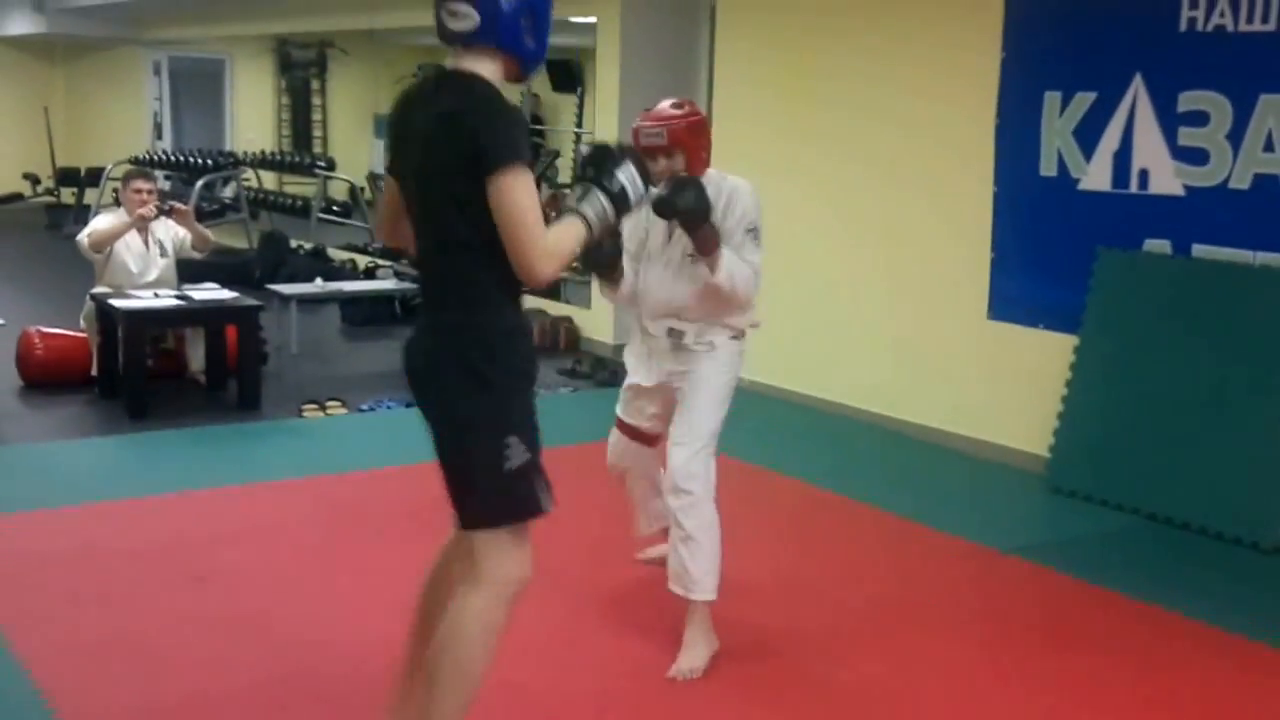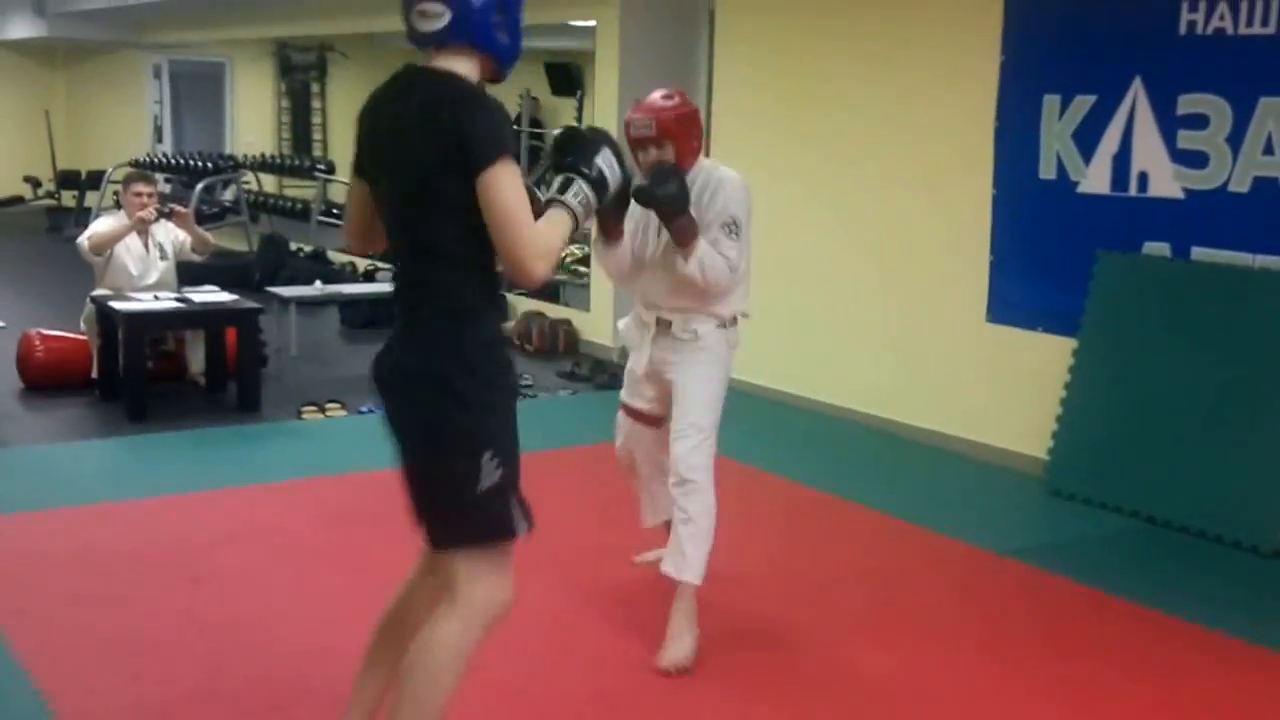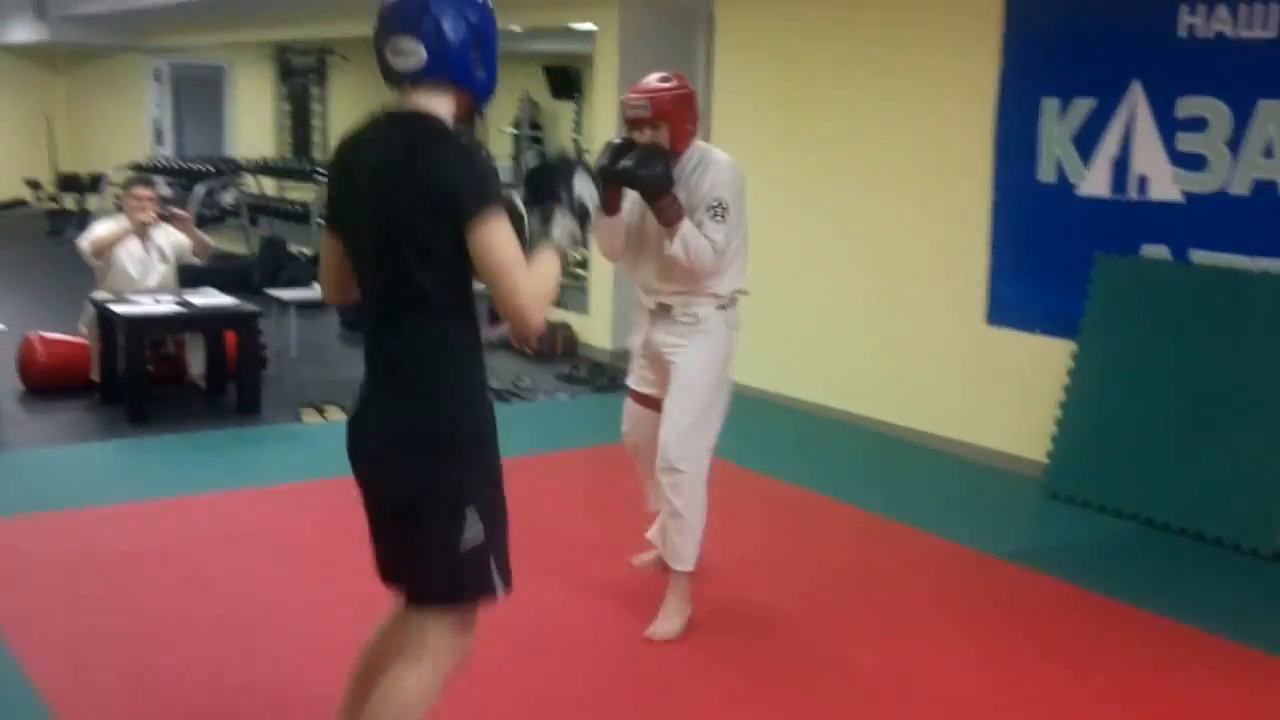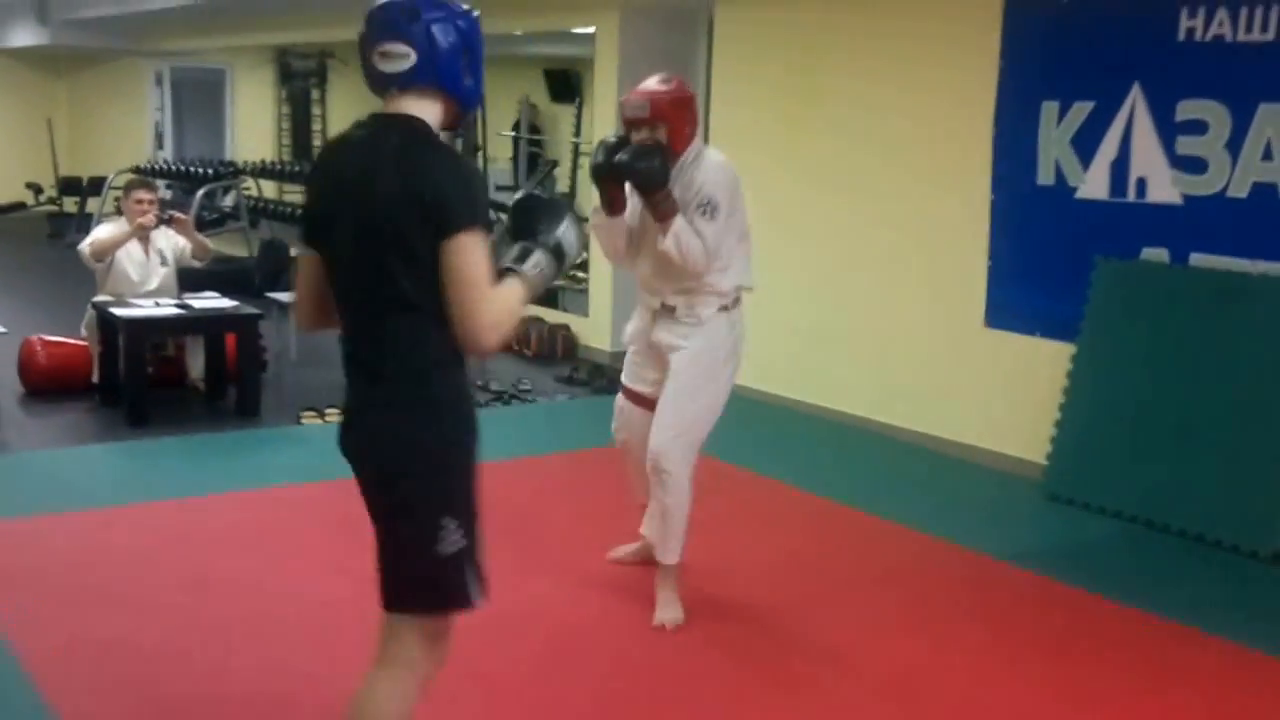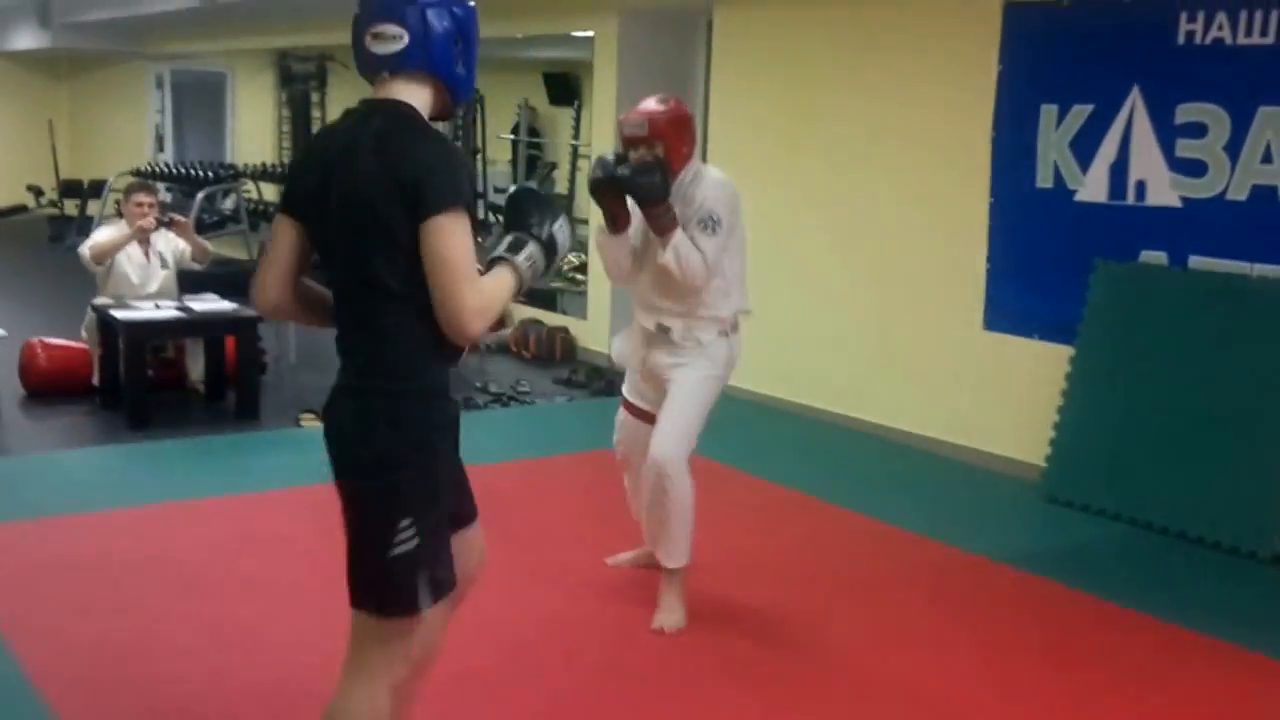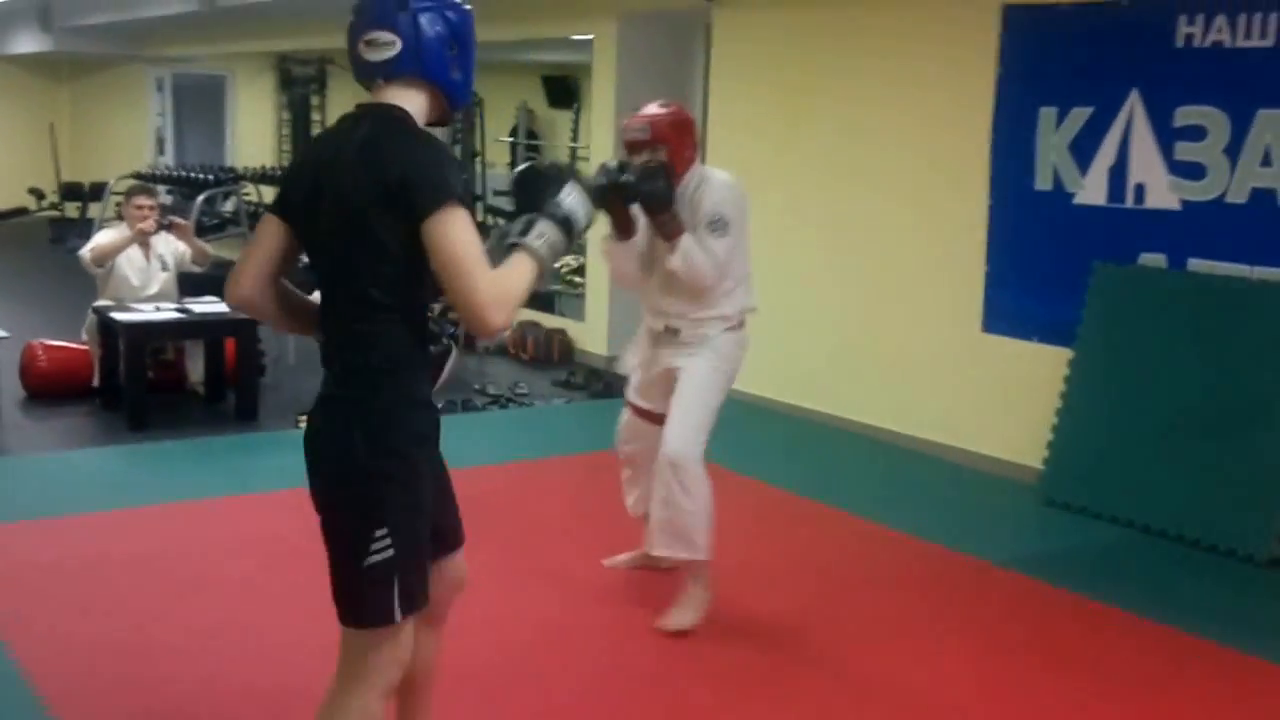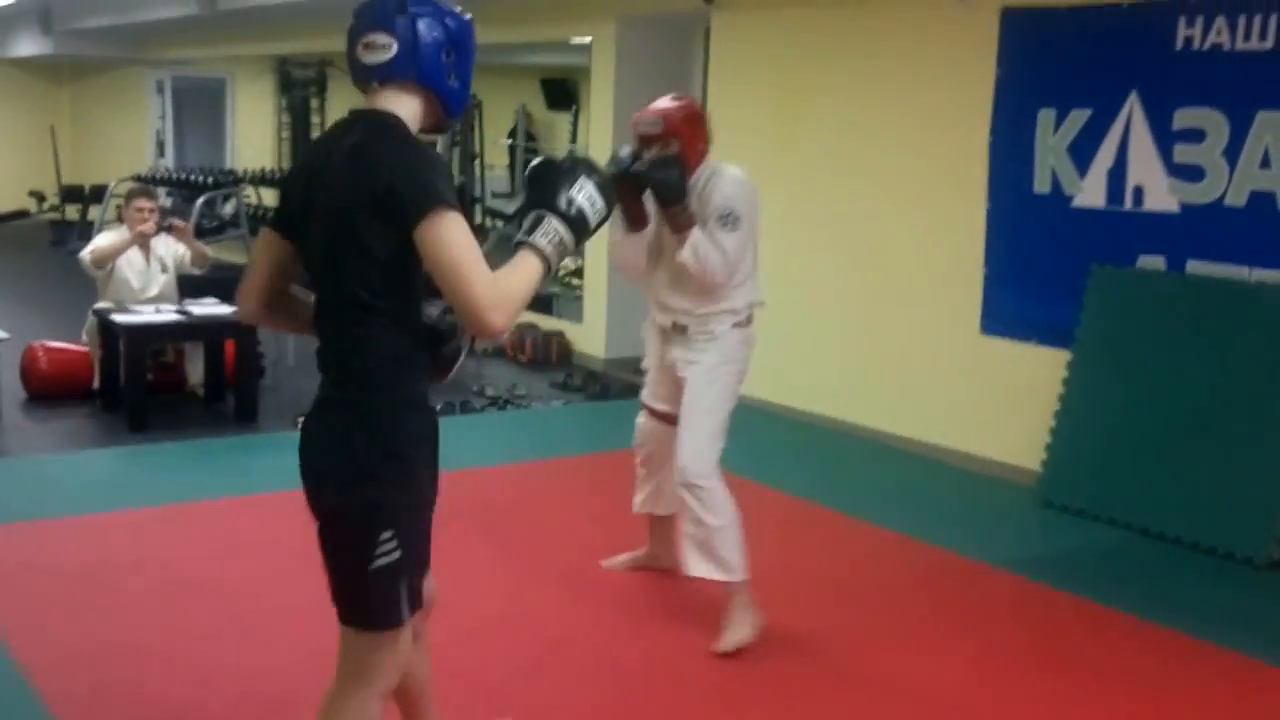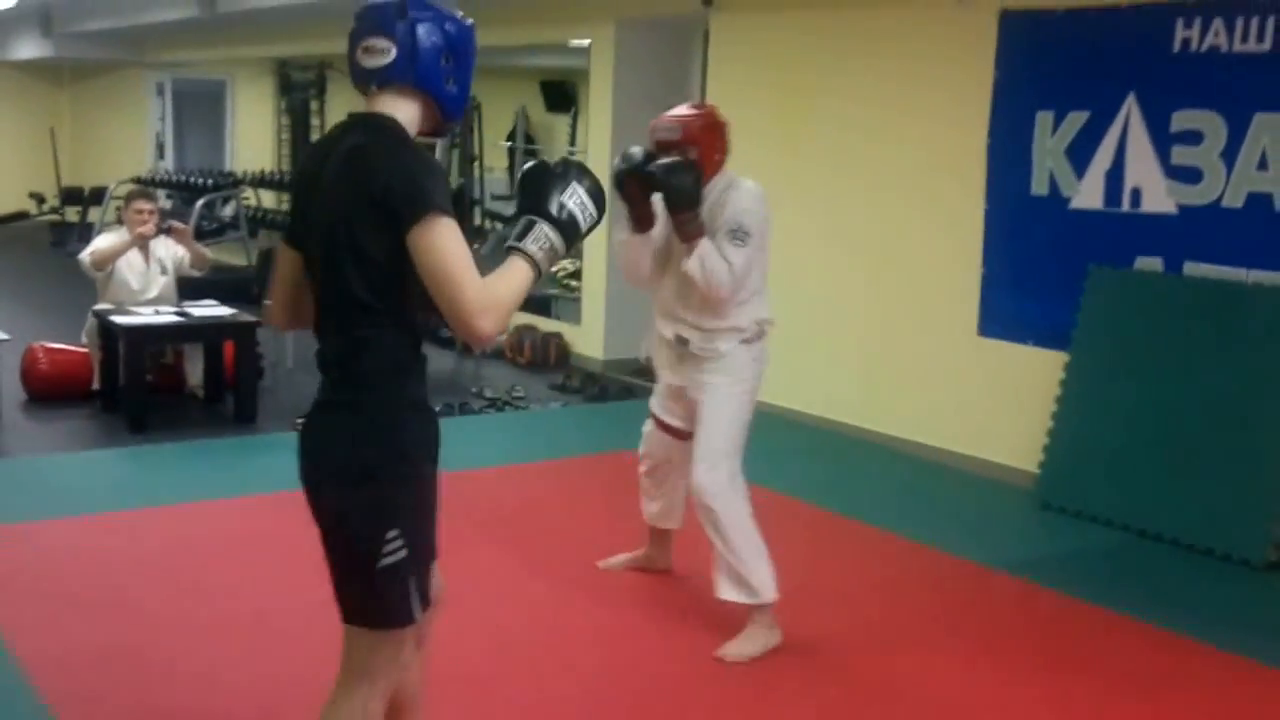
dt=0.1s
person 1, frame 1
left shoulder: (416, 106)
right shoulder: (496, 118)
left elbow: (392, 229)
right elbow: (538, 262)
right wrist: (600, 200)
left hip: (438, 346)
right hip: (483, 356)
left knee: (476, 535)
right knee: (500, 568)
person 1, frame 2
left shoulder: (383, 106)
right shoulder: (472, 116)
left elbow: (360, 234)
right elbow: (529, 261)
right wrist: (579, 189)
left hip: (409, 363)
right hip: (461, 368)
left knee: (452, 573)
right knee: (480, 589)
person 1, frame 3
left shoulder: (355, 154)
right shoulder: (457, 159)
left elbow: (337, 286)
right elbow: (526, 311)
right wrist: (560, 235)
left hip: (383, 417)
right hip: (443, 422)
left knee: (424, 607)
right knee: (439, 638)
person 1, frame 4
left shoulder: (334, 161)
right shoulder: (444, 172)
left elbow: (312, 307)
right elbow: (484, 331)
right wrist: (534, 258)
left hip: (372, 412)
right hip: (423, 422)
left knee: (439, 600)
right knee: (415, 645)
person 1, frame 5
left shoulder: (324, 149)
right shoulder: (431, 157)
left elbow: (275, 295)
right elbow: (465, 318)
right wrist: (525, 251)
left hip: (362, 406)
right hip: (405, 416)
left knee: (461, 563)
right knee: (385, 648)
person 1, frame 6
left shoulder: (324, 152)
right shoulder: (418, 157)
left elbow: (249, 291)
right elbow: (489, 311)
right wrist: (546, 231)
left hip: (362, 417)
right hip: (381, 429)
left knee: (441, 583)
right knee: (371, 659)
person 1, frame 7
left shoulder: (320, 159)
right shoulder: (406, 162)
left elbow: (257, 300)
right elbow: (489, 313)
right wrist: (555, 229)
left hip: (351, 422)
right hip: (376, 434)
left knee: (411, 608)
person 1, frame 8
left shoulder: (327, 158)
right shoulder: (403, 167)
left elbow: (284, 308)
right elbow: (480, 319)
right wrist: (544, 232)
left hip: (355, 424)
right hip: (377, 436)
left knee: (412, 612)
person 2, frame 1
left shoulder: (733, 195)
right shoulder: (641, 202)
left elbow: (743, 287)
right elbow: (625, 288)
left wrist: (701, 232)
right wrist: (605, 264)
left hip: (710, 352)
right hip: (651, 347)
left knee: (686, 473)
right knee: (627, 455)
left ankle: (700, 625)
right ankle: (676, 540)
person 2, frame 2
left shoulder: (725, 186)
right shoulder: (645, 190)
left elbow: (719, 277)
right elbow: (620, 271)
left wrist: (677, 218)
right wrist: (610, 223)
left hip: (701, 340)
right hip: (648, 334)
left knee: (687, 463)
right knee: (638, 444)
left ankle: (684, 613)
right ankle: (675, 545)
person 2, frame 3
left shoulder: (717, 170)
right shoulder: (641, 171)
left elbow: (705, 258)
right elbow: (618, 250)
left wrist: (665, 199)
right wrist: (610, 192)
left hip: (702, 324)
right hip: (654, 319)
left knee: (682, 452)
right knee: (640, 435)
left ankle: (679, 590)
right ankle: (672, 536)
person 2, frame 4
left shoulder: (712, 171)
right shoulder: (647, 172)
left elbow: (696, 257)
right elbow: (620, 251)
left wrist: (656, 195)
right wrist: (611, 193)
left hip: (706, 325)
right hip: (657, 319)
left knee: (669, 447)
right knee: (632, 431)
left ankle: (669, 576)
right ankle: (655, 538)
person 2, frame 5
left shoulder: (712, 189)
right shoulder: (646, 187)
left elbow: (696, 272)
right elbow: (623, 271)
left wrist: (657, 211)
right wrist: (614, 210)
left hip: (701, 345)
right hip: (651, 337)
left knee: (666, 456)
right knee: (631, 444)
left ankle: (672, 581)
right ankle: (655, 546)
person 2, frame 6
left shoulder: (718, 190)
right shoulder: (649, 194)
left elbow: (706, 271)
right elbow: (628, 275)
left wrist: (664, 215)
right wrist: (620, 216)
left hip: (710, 342)
right hip: (659, 338)
left knee: (679, 450)
right knee: (637, 441)
left ankle: (695, 582)
right ankle: (659, 546)
person 2, frame 7
left shoulder: (730, 185)
right shoulder: (660, 191)
left elbow: (716, 268)
right elbow: (633, 269)
left wrist: (676, 210)
right wrist: (632, 208)
left hip: (718, 339)
right hip: (669, 334)
left knee: (693, 464)
right knee: (652, 441)
left ankle: (741, 602)
right ankle: (659, 547)
person 2, frame 8
left shoulder: (743, 198)
right shoulder: (673, 196)
left elbow: (723, 284)
right elbow: (643, 271)
left wrist: (688, 218)
right wrist: (641, 208)
left hip: (729, 356)
right hip: (682, 351)
left knee: (714, 479)
right knee: (660, 451)
left ankle: (763, 618)
right ankle: (656, 549)
person 3, frame 1
left shoulder: (167, 225)
right shoulder: (107, 221)
left elbow: (205, 247)
right elbow: (90, 244)
left wrist: (190, 224)
right wrist: (132, 223)
right knee: (97, 310)
left ankle: (200, 370)
person 3, frame 2
left shoulder: (167, 227)
right shoulder: (107, 224)
left elbow: (205, 250)
right elbow: (90, 247)
left wrist: (190, 227)
right wrist: (132, 226)
right knee: (98, 312)
left ankle: (199, 372)
person 3, frame 3
left shoulder: (168, 231)
right shoulder: (108, 228)
left elbow: (205, 253)
right elbow: (91, 251)
left wrist: (190, 230)
right wrist: (132, 229)
right knee: (98, 315)
left ankle: (199, 375)
person 3, frame 4
left shoulder: (168, 234)
right shoulder: (109, 230)
left elbow: (204, 256)
right elbow: (91, 254)
left wrist: (190, 233)
right wrist: (133, 232)
right knee: (99, 318)
left ankle: (199, 377)
person 3, frame 5
left shoulder: (168, 237)
right shoulder: (109, 233)
left elbow: (204, 259)
right elbow: (92, 257)
left wrist: (189, 236)
right wrist: (132, 235)
right knee: (99, 321)
left ankle: (199, 379)
person 3, frame 6
left shoulder: (168, 240)
right shoulder: (110, 236)
left elbow: (204, 261)
right elbow: (92, 259)
left wrist: (189, 239)
right wrist: (133, 237)
left ankle: (199, 380)
person 3, frame 7
left shoulder: (169, 242)
right shoulder: (110, 238)
left elbow: (204, 263)
right elbow: (92, 261)
left wrist: (189, 241)
right wrist: (133, 239)
right knee: (100, 324)
left ankle: (199, 382)
person 3, frame 8
left shoulder: (168, 243)
right shoulder: (109, 240)
left elbow: (203, 265)
right elbow: (92, 263)
left wrist: (188, 243)
right wrist: (132, 241)
right knee: (99, 323)
left ankle: (197, 384)
